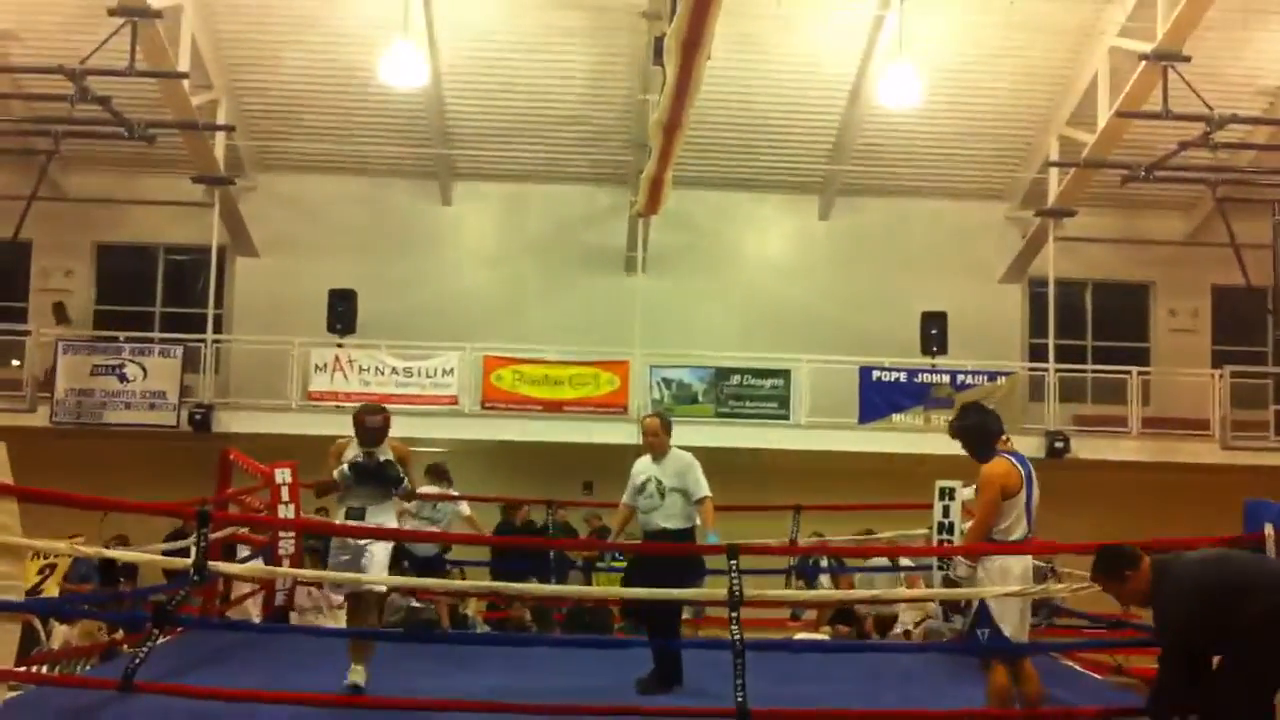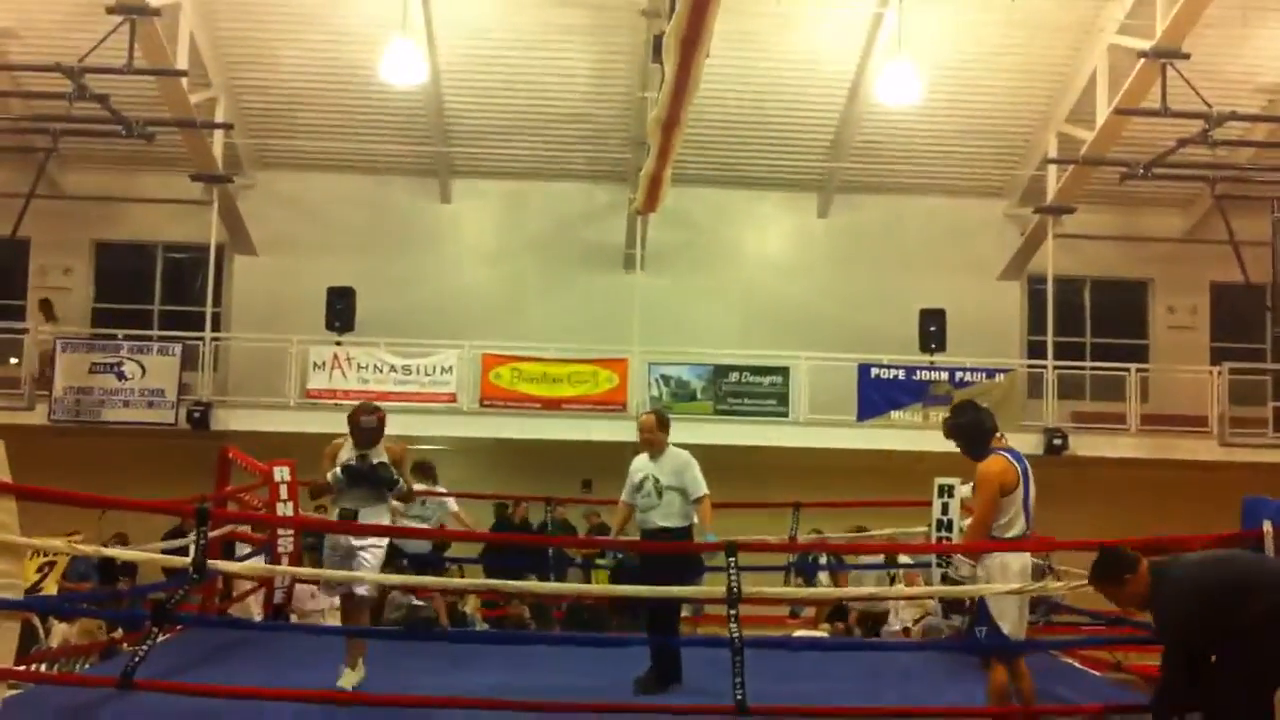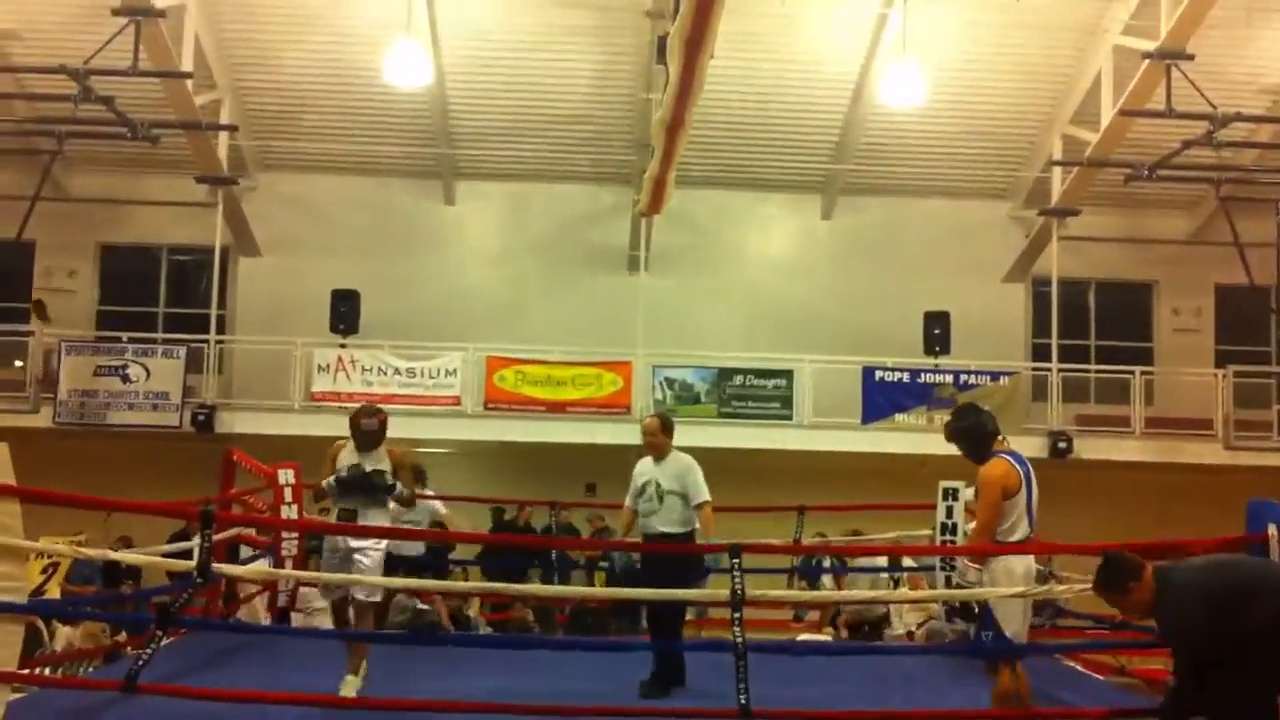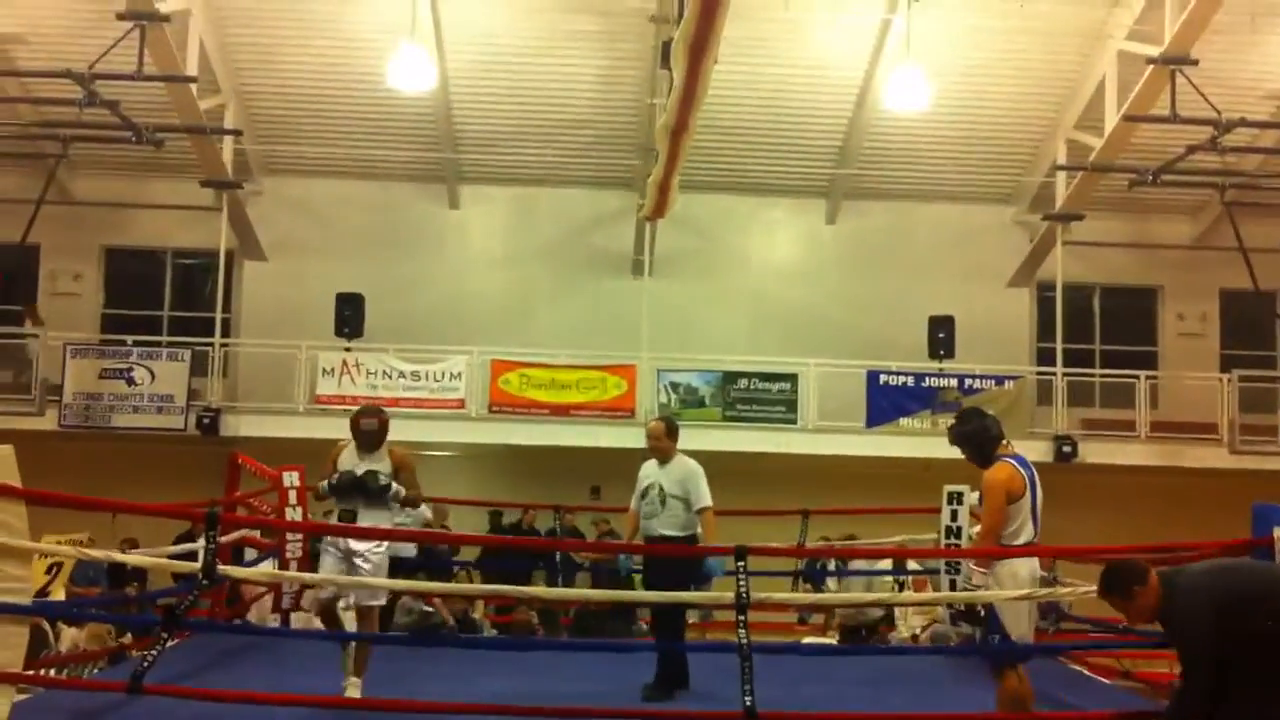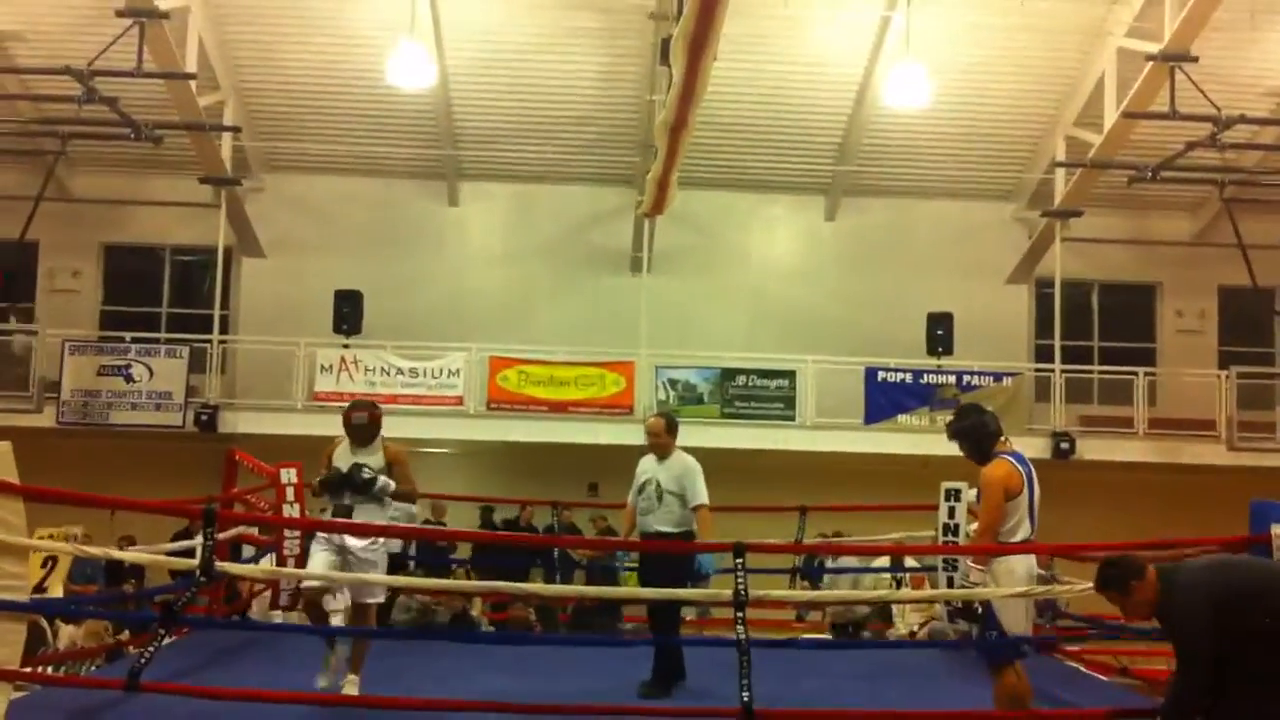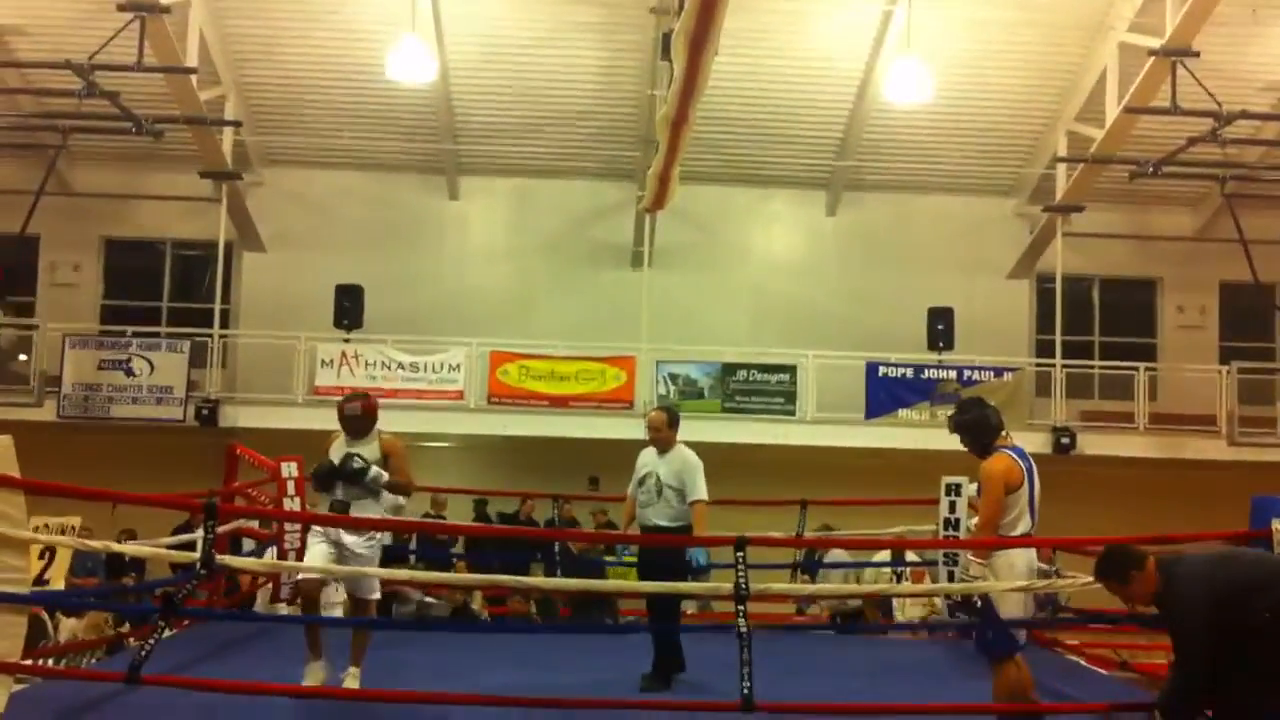
dt=0.1s
person 1, frame 1
left shoulder: (994, 470)
right shoulder: (1022, 463)
left elbow: (980, 530)
left wrist: (958, 573)
left hip: (996, 564)
right hip: (1018, 560)
left knee: (995, 656)
right knee: (1016, 654)
right ankle: (1035, 713)
person 1, frame 2
left shoulder: (991, 467)
right shoulder: (1017, 459)
left elbow: (980, 528)
left hip: (996, 561)
right hip: (1017, 557)
left knee: (993, 654)
right knee: (1012, 651)
right ankle: (1029, 711)
person 1, frame 3
left shoulder: (992, 471)
right shoulder: (1020, 462)
left elbow: (984, 534)
left hip: (1000, 566)
right hip: (1021, 561)
left knee: (998, 659)
right knee: (1009, 656)
right ankle: (1025, 713)
person 1, frame 4
left shoulder: (997, 475)
right shoulder: (1024, 466)
left elbow: (989, 538)
left wrist: (972, 586)
left hip: (1005, 570)
right hip: (1025, 564)
left knee: (1002, 662)
right knee: (1013, 659)
right ankle: (1028, 713)
person 1, frame 5
left shoulder: (994, 472)
right shoulder: (1022, 463)
left elbow: (987, 535)
left wrist: (971, 583)
left hip: (1003, 567)
right hip: (1023, 562)
left knee: (999, 659)
right knee: (1011, 655)
right ankle: (1027, 714)
person 1, frame 6
left shoulder: (995, 465)
right shoulder: (1022, 457)
left elbow: (986, 528)
left wrist: (970, 576)
left hip: (1003, 560)
right hip: (1023, 555)
left knee: (999, 653)
right knee: (1010, 649)
right ankle: (1030, 709)
person 2, frame 1
left shoulder: (398, 452)
right shoulder: (341, 448)
left elbow: (411, 493)
right elbow: (319, 490)
left wrist: (399, 480)
right wrist: (348, 471)
left hip: (379, 528)
right hip: (345, 527)
left knee: (370, 596)
right knee: (353, 598)
left ankle: (359, 668)
right ankle: (358, 663)
person 2, frame 2
left shoulder: (394, 453)
right shoulder: (336, 449)
left elbow: (407, 495)
right elbow: (314, 492)
left wrist: (393, 482)
right wrist: (341, 474)
left hip: (372, 531)
left knee: (362, 599)
right knee: (347, 599)
left ankle: (350, 672)
right ankle: (355, 660)
person 2, frame 3
left shoulder: (395, 457)
right shoulder: (338, 451)
left elbow: (411, 499)
right elbow: (316, 494)
left wrist: (392, 488)
right wrist: (335, 484)
left hip: (371, 535)
right hip: (337, 531)
left knee: (363, 605)
right knee: (338, 603)
left ankle: (352, 678)
right ankle: (356, 658)
person 2, frame 4
left shoulder: (397, 457)
right shoulder: (340, 451)
left elbow: (416, 500)
right elbow: (318, 494)
left wrist: (389, 488)
right wrist: (331, 485)
left hip: (373, 537)
right hip: (337, 533)
left knee: (366, 608)
right knee: (323, 604)
left ankle: (355, 679)
right ankle: (348, 648)
person 2, frame 5
left shoulder: (392, 452)
right shoulder: (336, 447)
left elbow: (411, 494)
right elbow: (317, 490)
left wrist: (378, 483)
right wrist: (324, 483)
left hip: (367, 533)
right hip: (331, 528)
left knee: (363, 605)
right knee: (310, 593)
left ankle: (353, 677)
right ankle: (331, 651)
person 2, frame 6
left shoulder: (388, 445)
right shoulder: (334, 441)
left elbow: (406, 487)
right elbow: (317, 484)
left wrist: (370, 473)
right wrist: (319, 476)
left hip: (364, 528)
right hip: (327, 523)
left knee: (362, 600)
right knee: (307, 588)
left ankle: (354, 671)
right ankle: (315, 660)
person 3, frame 1
left shoulder: (685, 462)
right shoulder: (640, 465)
left elbow: (704, 499)
right elbow: (628, 504)
left wrist: (710, 534)
right wrist: (613, 537)
left hip: (678, 543)
right hip: (650, 542)
left knee: (665, 611)
right knee: (650, 610)
left ankle: (664, 676)
right ankle: (669, 671)
person 3, frame 2
left shoulder: (682, 460)
right shoulder: (637, 463)
left elbow: (701, 498)
right elbow: (627, 502)
left wrist: (708, 534)
right wrist: (613, 536)
left hip: (675, 541)
right hip: (648, 541)
left knee: (664, 609)
right knee: (652, 609)
left ankle: (661, 674)
right ankle: (669, 670)
person 3, frame 3
left shoulder: (685, 464)
right shoulder: (641, 466)
left elbow: (703, 505)
right elbow: (631, 507)
left wrist: (709, 542)
left hip: (677, 546)
right hip: (651, 547)
left knee: (666, 614)
right knee: (658, 614)
left ankle: (662, 679)
right ankle: (673, 674)
person 3, frame 4
left shoulder: (689, 469)
right shoulder: (646, 468)
left elbow: (705, 510)
right elbow: (636, 509)
left wrist: (710, 548)
right wrist: (626, 545)
left hip: (678, 549)
right hip: (653, 549)
left knee: (668, 617)
right knee: (661, 617)
left ankle: (665, 682)
right ankle: (677, 676)
person 3, frame 5
left shoulder: (687, 465)
right shoulder: (644, 463)
left elbow: (701, 507)
right elbow: (634, 504)
left wrist: (703, 545)
right wrist: (624, 540)
left hip: (675, 546)
right hip: (649, 544)
left knee: (664, 613)
right knee: (657, 613)
left ankle: (662, 679)
right ankle: (673, 671)
person 3, frame 6
left shoulder: (687, 460)
right shoulder: (645, 455)
left elbow: (698, 502)
right elbow: (633, 496)
left wrist: (698, 540)
right wrist: (623, 531)
left hip: (674, 540)
right hip: (648, 538)
left knee: (664, 607)
right knee: (656, 606)
left ankle: (662, 673)
right ankle: (673, 662)
